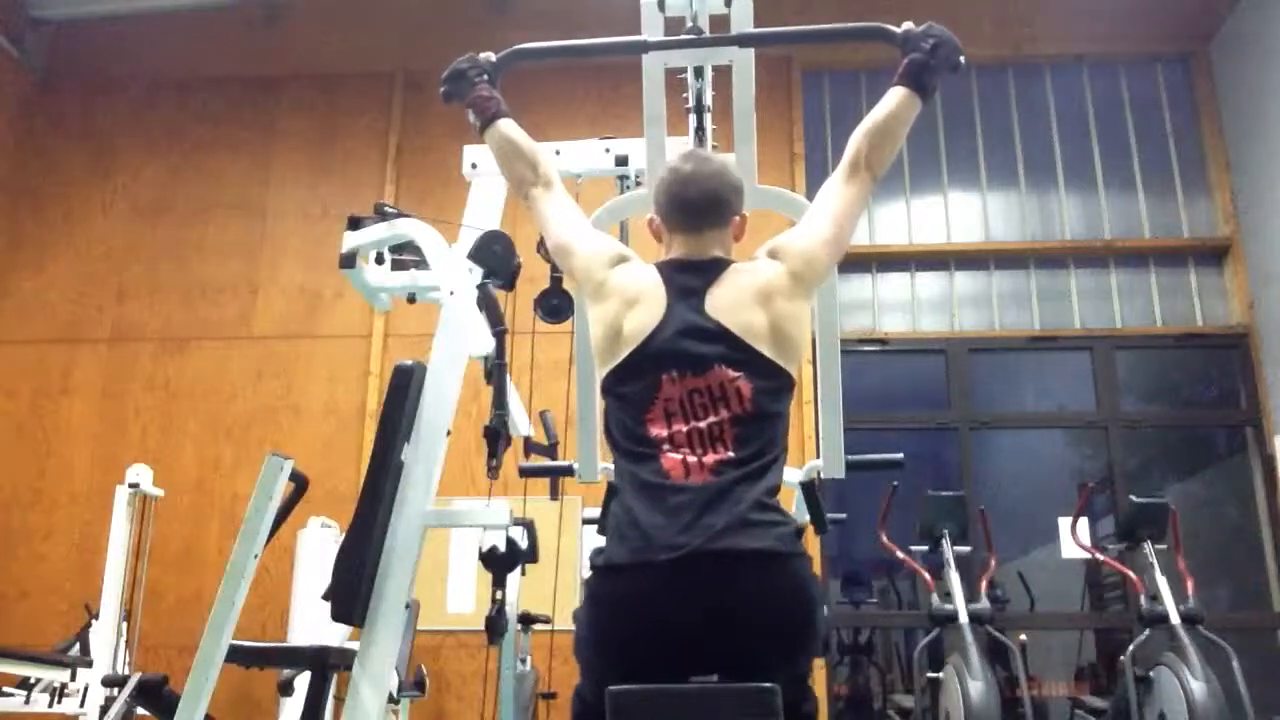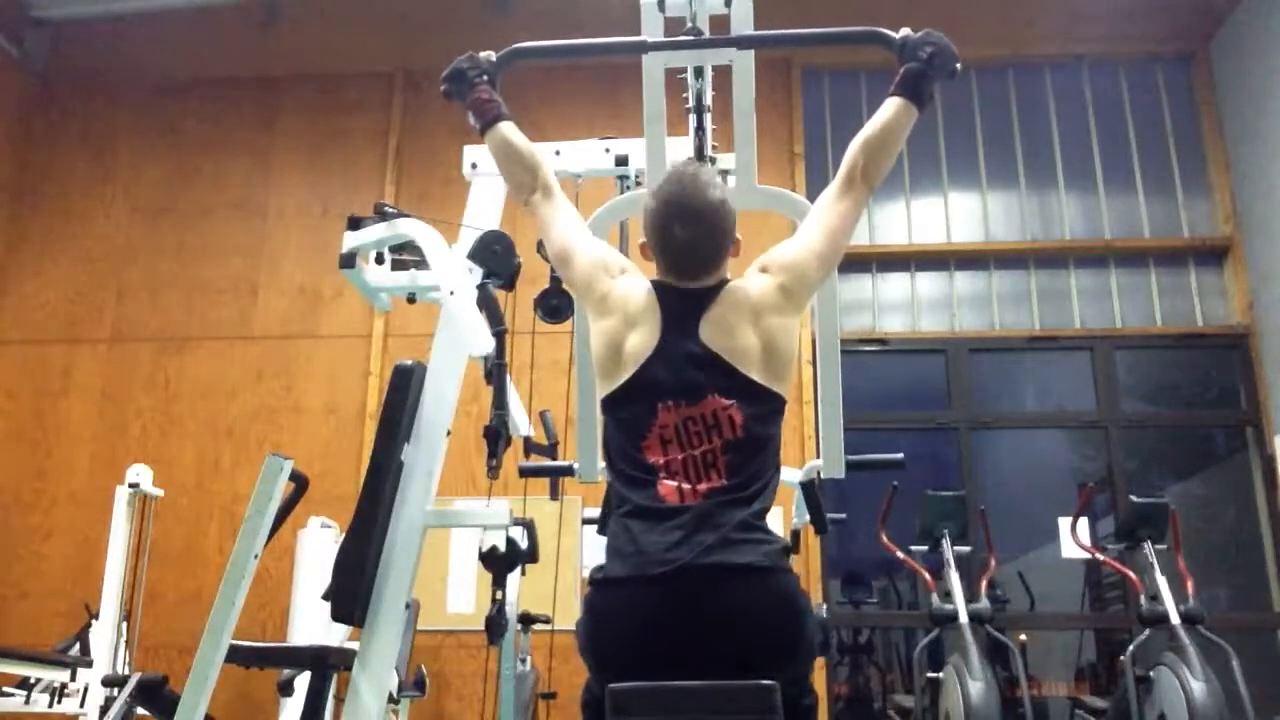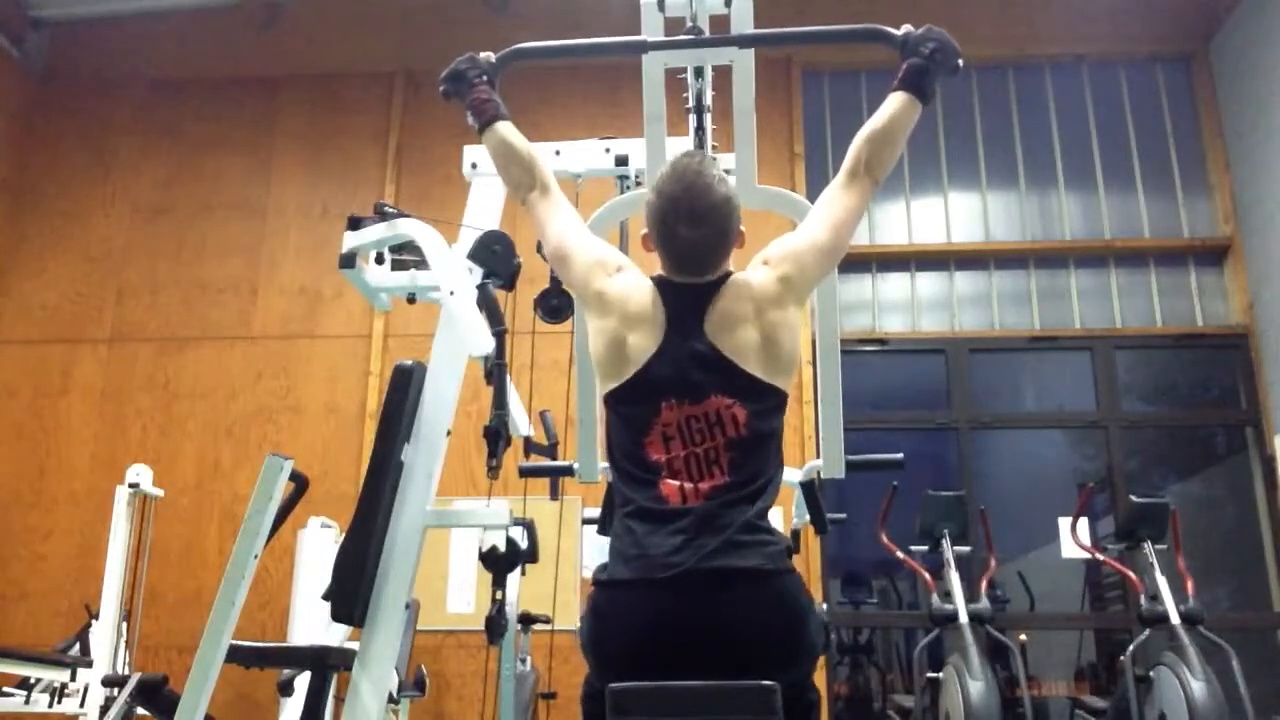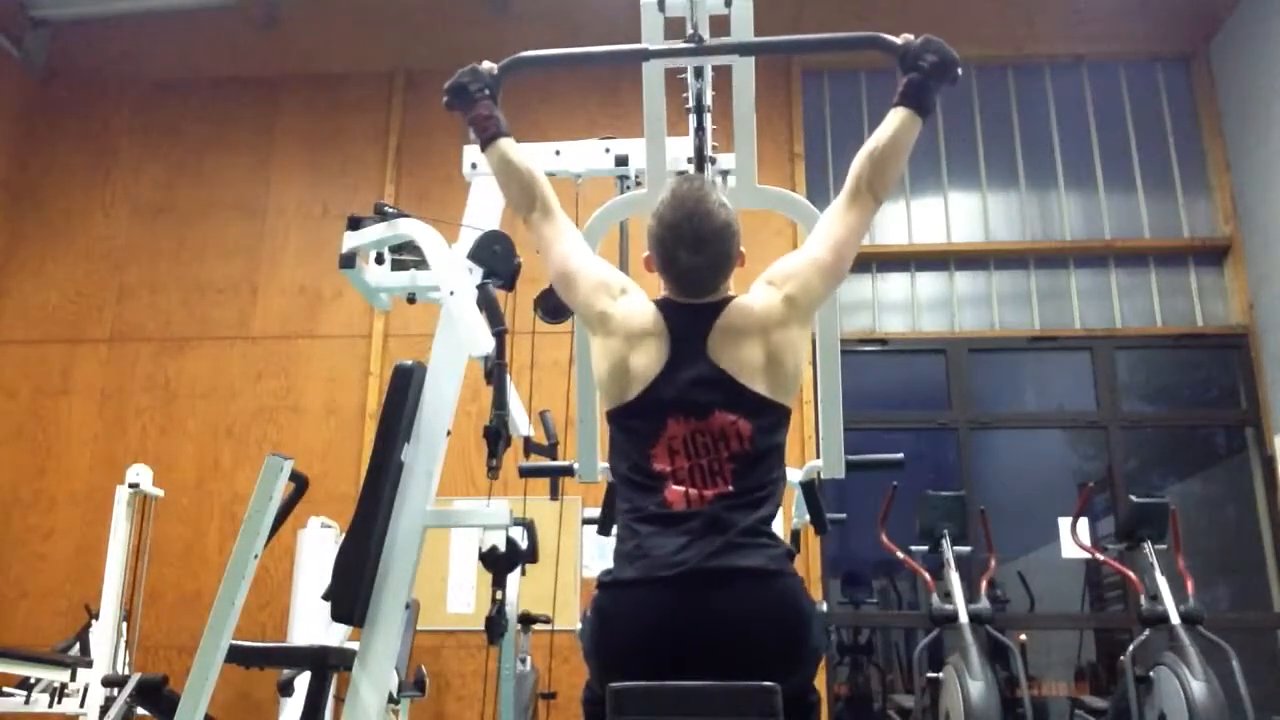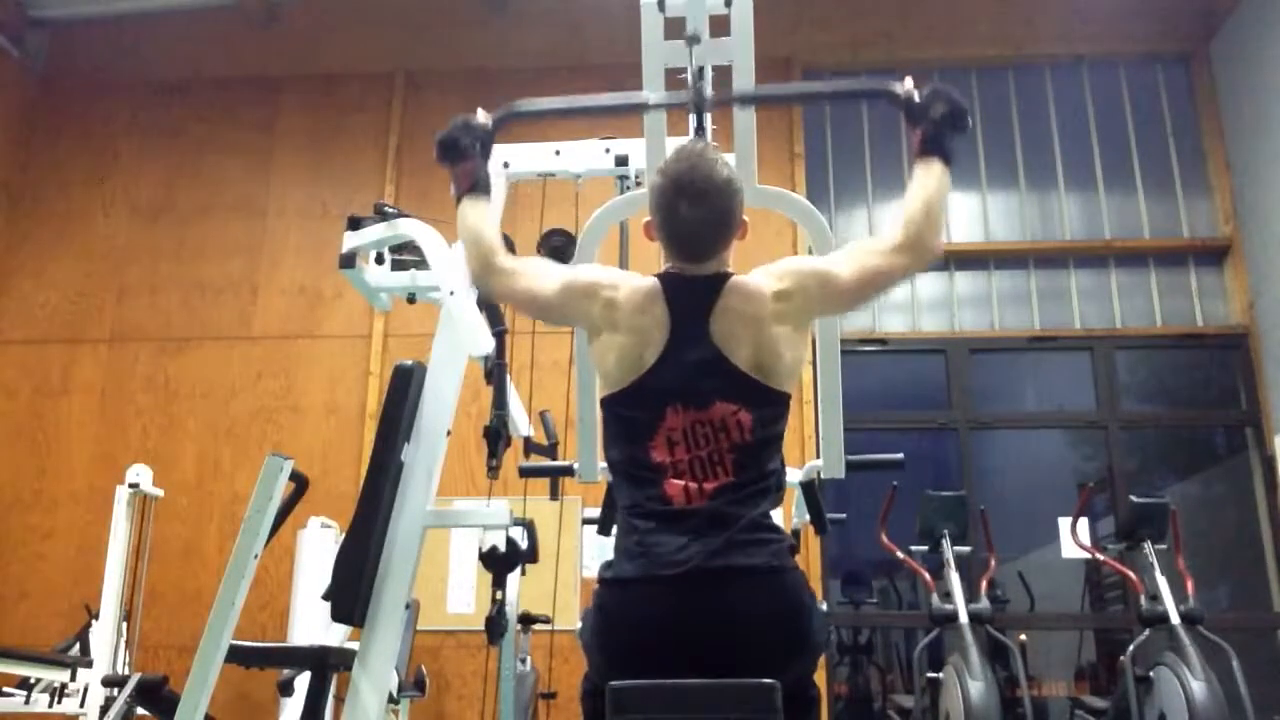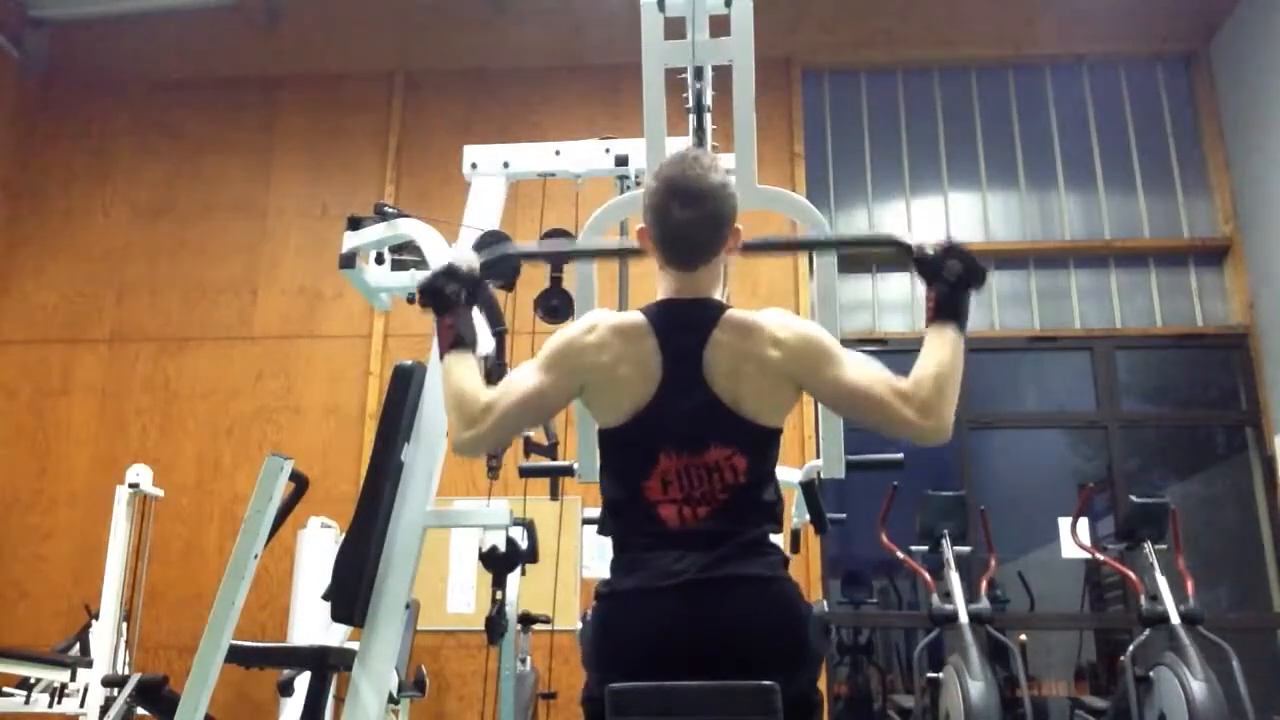
dt=0.7s
person 1, frame 1
left shoulder: (615, 285)
right shoulder: (777, 282)
left elbow: (539, 184)
right elbow: (859, 169)
left wrist: (484, 104)
right wrist: (915, 77)
left hip: (633, 588)
right hip: (763, 581)
person 1, frame 2
left shoulder: (614, 304)
right shoulder: (769, 302)
left elbow: (539, 190)
right elbow: (854, 180)
left wrist: (484, 103)
right wrist: (913, 83)
left hip: (630, 604)
right hip: (755, 601)
person 1, frame 3
left shoulder: (615, 301)
right shoulder: (772, 295)
left elbow: (538, 190)
right elbow: (857, 176)
left wrist: (484, 104)
right wrist: (916, 78)
left hip: (633, 608)
right hip: (759, 604)
person 1, frame 4
left shoulder: (618, 322)
right shoulder: (773, 316)
left elbow: (539, 208)
right elbow: (861, 193)
left wrist: (486, 117)
right wrist: (915, 92)
left hip: (636, 610)
right hip: (762, 606)
person 1, frame 5
left shoulder: (609, 305)
right shoulder: (782, 300)
left elbow: (489, 267)
right elbow: (916, 245)
left wrist: (472, 173)
right wrist: (931, 142)
left hip: (637, 605)
right hip: (762, 600)
person 1, frame 6
left shoulder: (595, 344)
right shoulder: (781, 342)
left elbow: (471, 432)
right elbow: (928, 417)
left wrist: (455, 326)
right wrist: (946, 309)
left hip: (635, 621)
right hip: (758, 617)
